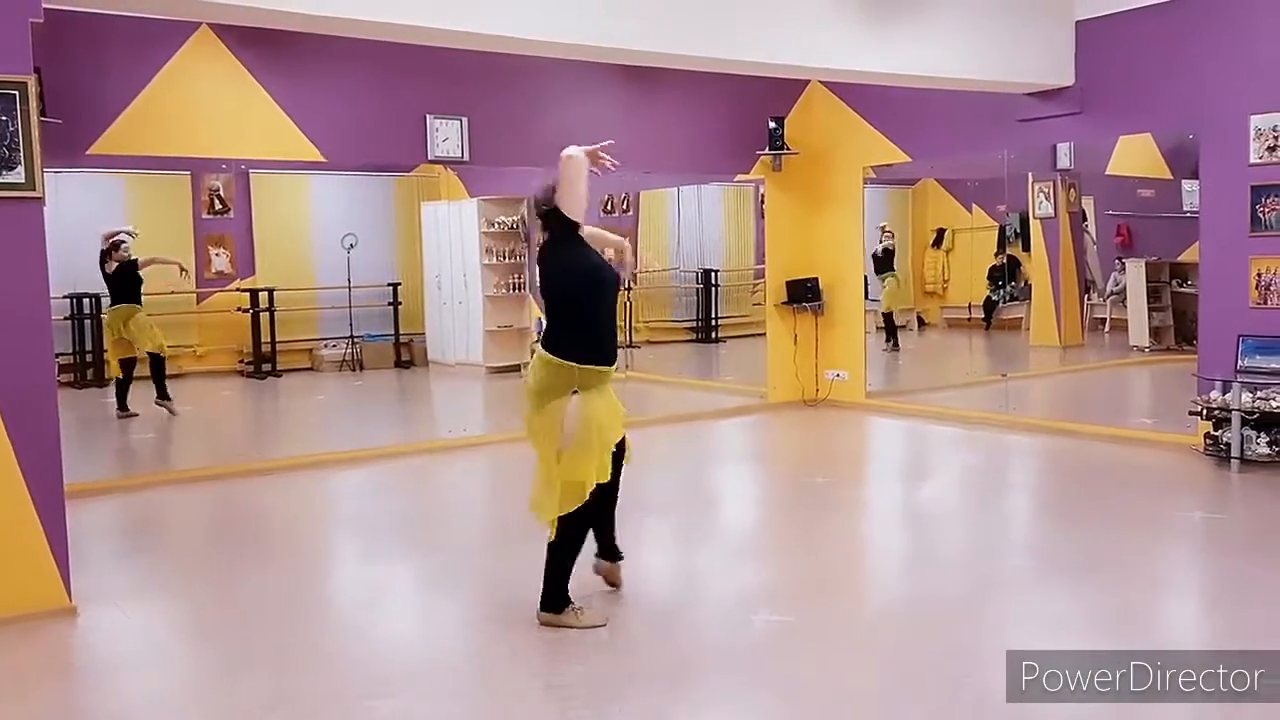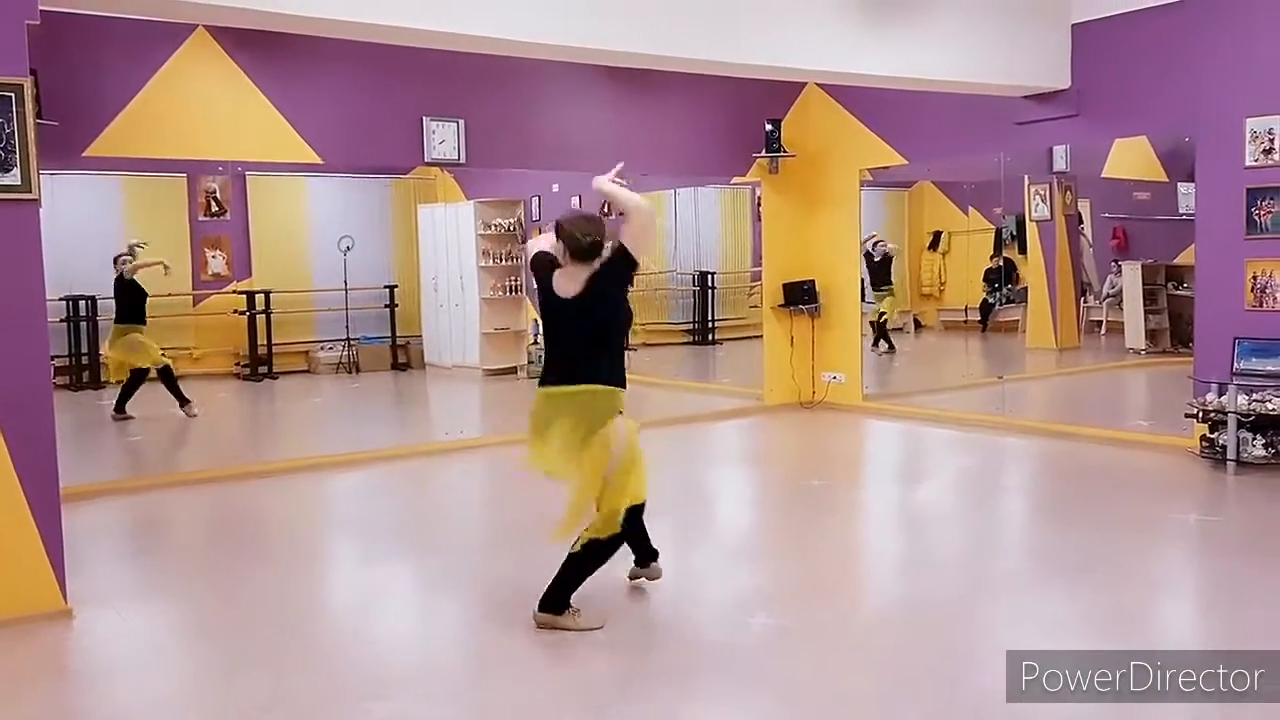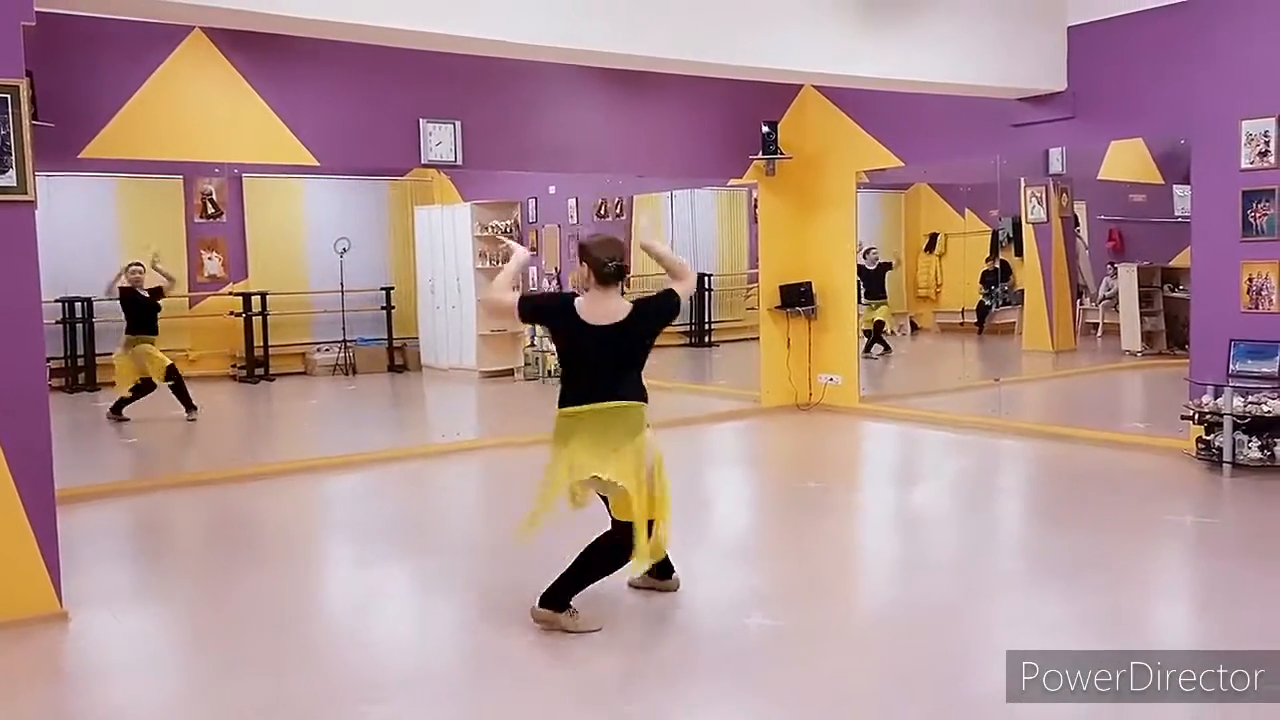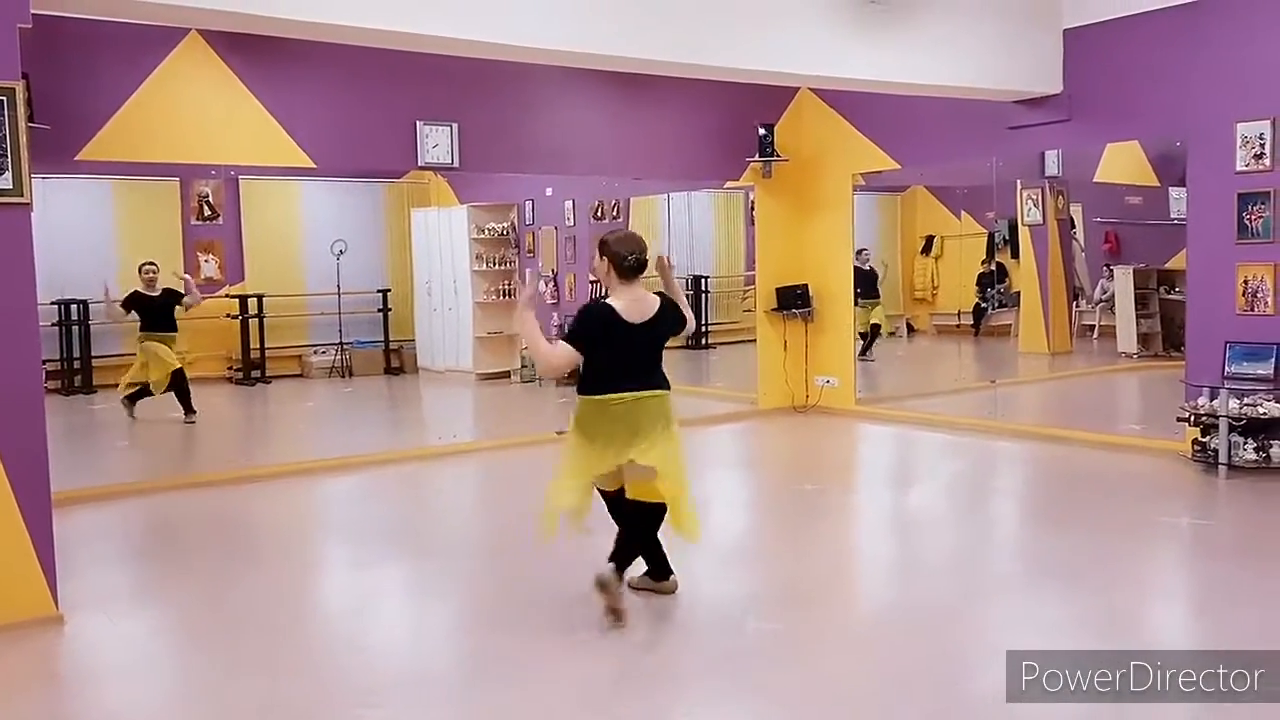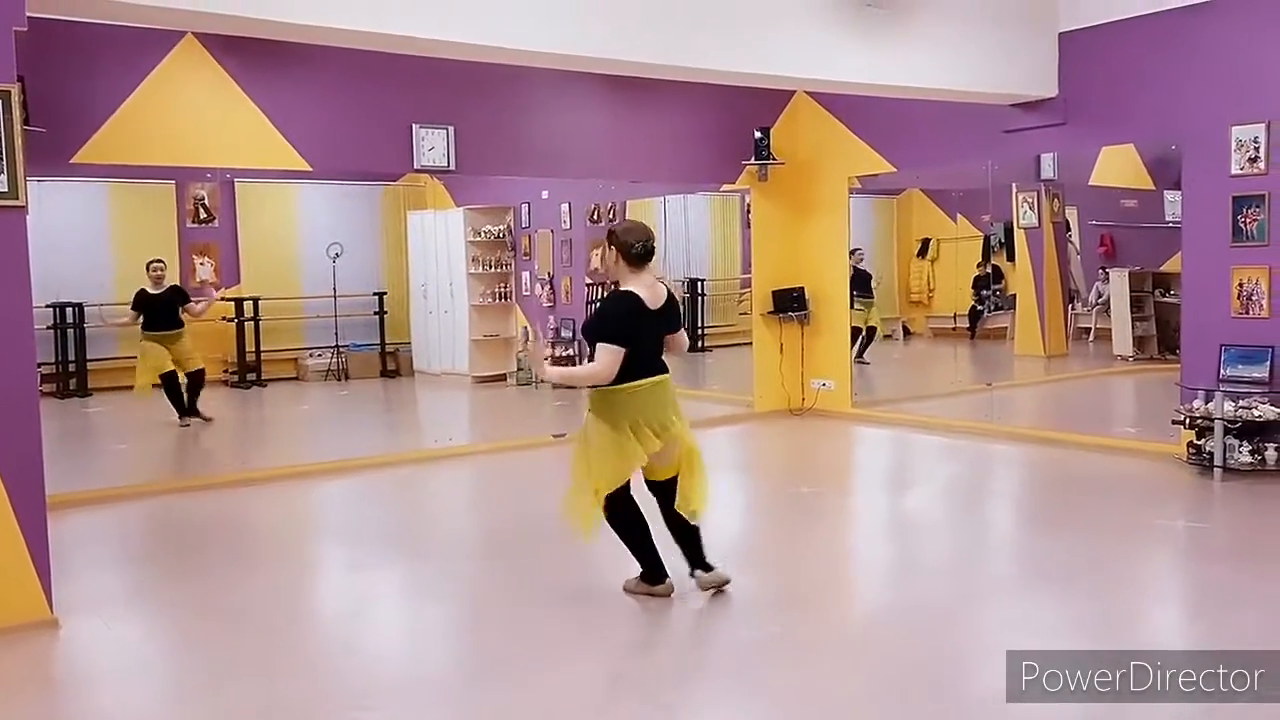
dt=0.2s
person 1, frame 1
left shoulder: (559, 243)
right shoulder: (565, 244)
right elbow: (572, 166)
left wrist: (614, 240)
right wrist: (579, 155)
left hip: (576, 378)
right hip: (573, 385)
left knee: (612, 456)
right knee: (581, 490)
left ankle: (608, 553)
right ankle: (554, 604)
person 1, frame 2
left shoulder: (548, 276)
right shoulder: (607, 282)
left elbow: (541, 246)
right elbow: (643, 219)
left wrist: (550, 237)
right wrist: (609, 188)
left hip: (554, 408)
right hip: (597, 411)
left knee: (619, 490)
right knee: (614, 512)
left ankle: (644, 556)
right ankle: (553, 606)
person 1, frame 3
left shoulder: (561, 309)
right shoulder: (645, 314)
left elbow: (495, 300)
right elbow: (686, 282)
left wrist: (517, 259)
right wrist: (651, 246)
left hip: (575, 428)
right hip: (622, 428)
left knee: (626, 509)
right knee: (634, 523)
left ankle: (660, 570)
right ankle: (554, 602)
person 1, frame 4
left shoulder: (596, 315)
right shoulder: (662, 306)
left elbow: (555, 365)
right elbow: (687, 324)
left wrist: (526, 317)
right wrist: (673, 287)
left hip: (601, 421)
right hip: (651, 417)
left knee: (616, 497)
right knee: (650, 504)
left ankle: (661, 571)
right ankle: (617, 569)
person 1, frame 5
left shoulder: (619, 304)
right shoulder: (664, 295)
left elbow: (604, 370)
right elbow: (679, 346)
left wrist: (552, 374)
left hip: (617, 410)
right hip: (659, 402)
left knee: (611, 492)
right knee: (669, 489)
left ankle: (655, 576)
right ankle: (701, 567)
person 2, frame 1
left shoulder: (105, 267)
right shoulder: (126, 267)
left elbow: (105, 238)
right elbow: (152, 260)
left wrist: (121, 232)
right wrist: (178, 263)
left hip: (114, 318)
right hip: (131, 315)
left knee: (126, 363)
right knee: (156, 354)
left ankle: (122, 408)
right ankle: (163, 396)
person 2, frame 2
left shoulder: (126, 280)
right shoulder: (122, 278)
left elbow: (133, 261)
right elbow: (133, 267)
left wrist: (132, 248)
right wrist: (160, 261)
left hip: (126, 333)
right hip: (128, 333)
left knee: (139, 373)
right knee: (161, 364)
left ankle: (119, 410)
right ankle: (184, 402)
person 2, frame 3
left shoulder: (151, 293)
right shoulder: (127, 293)
left elbow: (172, 283)
right elbow: (109, 292)
left wrist: (157, 268)
right wrist: (118, 276)
left hip: (147, 343)
right hip: (137, 343)
left knee: (149, 382)
right knee: (170, 372)
left ankle: (115, 410)
right ankle: (190, 408)
person 2, frame 4
left shoulder: (169, 293)
right shoulder: (135, 296)
left elbow: (195, 301)
right elbow: (116, 316)
left wrist: (189, 282)
right wrist: (108, 298)
left hip: (169, 341)
right hip: (149, 341)
left knee: (170, 381)
right knee: (178, 375)
left ankle: (130, 399)
right ankle: (189, 411)
person 2, frame 5
left shoulder: (176, 290)
right shoulder: (142, 294)
left elbow: (195, 312)
right elbow: (131, 319)
left wrist: (209, 301)
right wrist: (109, 322)
left hip: (178, 338)
right hip: (153, 342)
left knee: (198, 374)
right knee: (169, 378)
left ankle: (192, 408)
right ankle: (184, 414)
